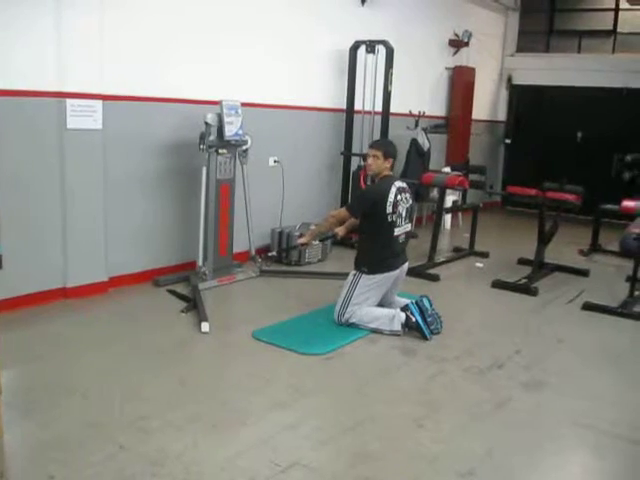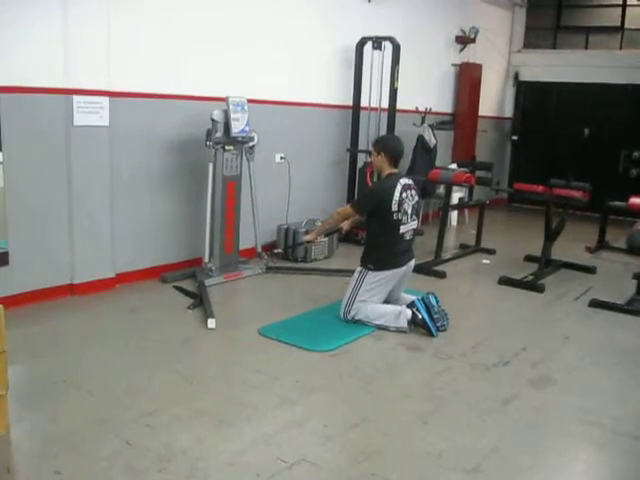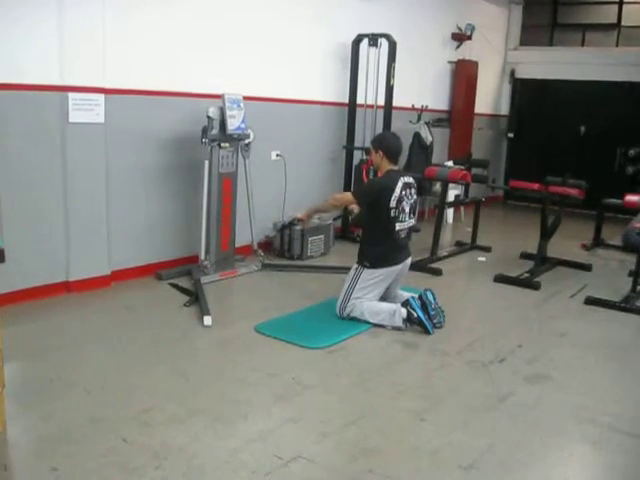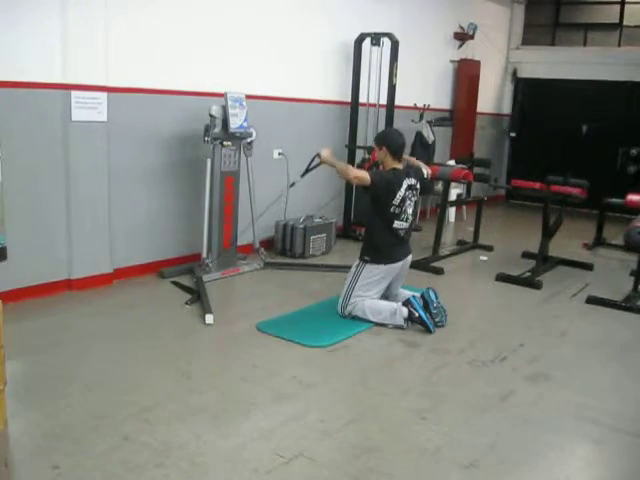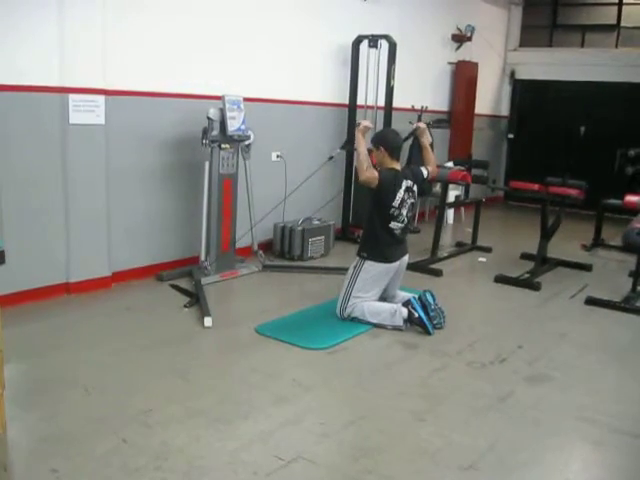
dt=1s
person 1, frame 1
left shoulder: (374, 191)
right shoulder: (403, 187)
left elbow: (336, 217)
left wrist: (309, 236)
right wrist: (346, 227)
left hip: (375, 268)
right hip: (399, 263)
left knee: (344, 314)
right knee: (384, 301)
left ankle: (404, 320)
right ankle: (416, 309)
person 1, frame 2
left shoulder: (379, 190)
right shoulder: (409, 184)
left elbow: (341, 214)
left wrist: (314, 234)
right wrist: (352, 222)
left hip: (381, 265)
right hip: (405, 260)
left knee: (350, 311)
right knee: (389, 299)
left ankle: (409, 317)
right ankle: (421, 305)
person 1, frame 3
left shoulder: (380, 184)
right shoulder: (409, 181)
left elbow: (339, 201)
left wrist: (309, 213)
right wrist: (362, 206)
left hip: (378, 262)
right hip: (402, 258)
left knee: (347, 307)
right knee: (386, 295)
left ankle: (404, 314)
right ankle: (420, 302)
person 1, frame 4
left shoulder: (385, 179)
right shoulder: (414, 177)
left elbow: (354, 175)
right elbow: (427, 170)
left wrist: (329, 158)
right wrist: (405, 158)
left hip: (378, 259)
right hip: (403, 255)
left knee: (349, 305)
right knee: (388, 294)
left ankle: (405, 313)
right ankle: (422, 301)
person 1, frame 5
left shoulder: (386, 179)
right shoulder: (413, 176)
left elbow: (365, 176)
right elbow: (432, 168)
left wrist: (359, 137)
right wrist: (424, 140)
left hip: (376, 258)
right hip: (400, 254)
left knee: (348, 308)
right knee: (388, 296)
left ankle: (405, 314)
right ankle: (418, 304)
